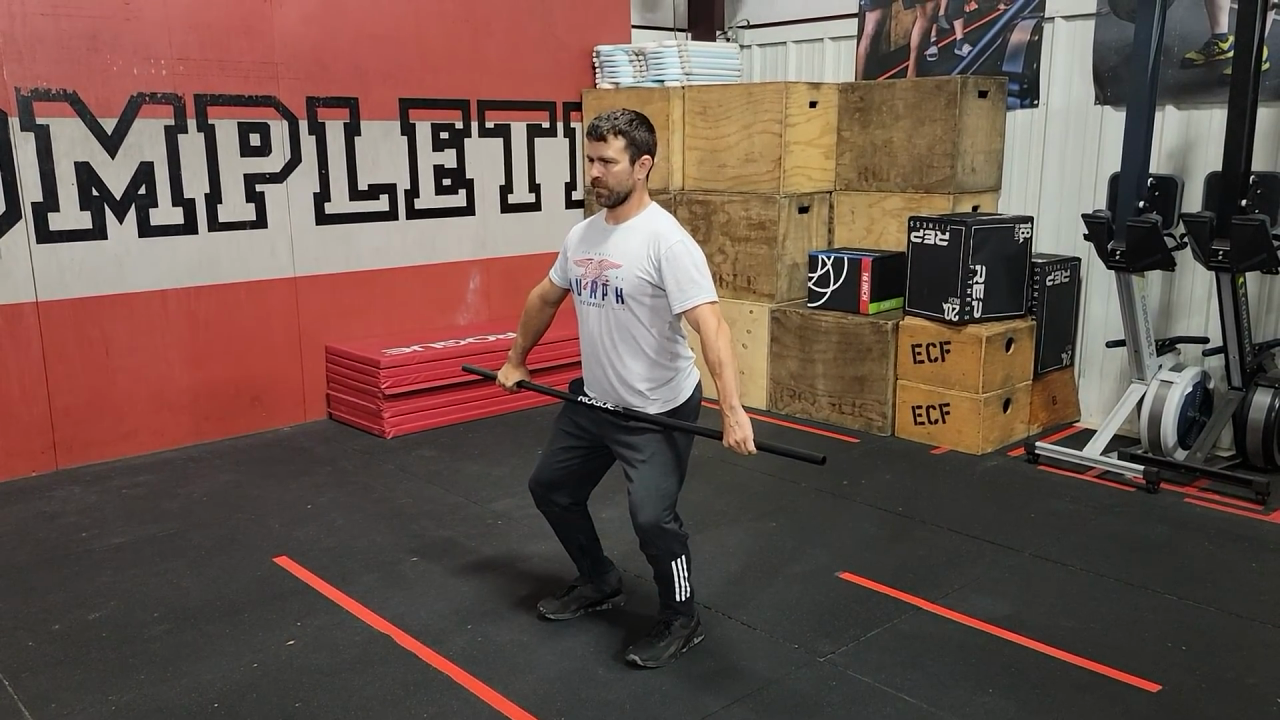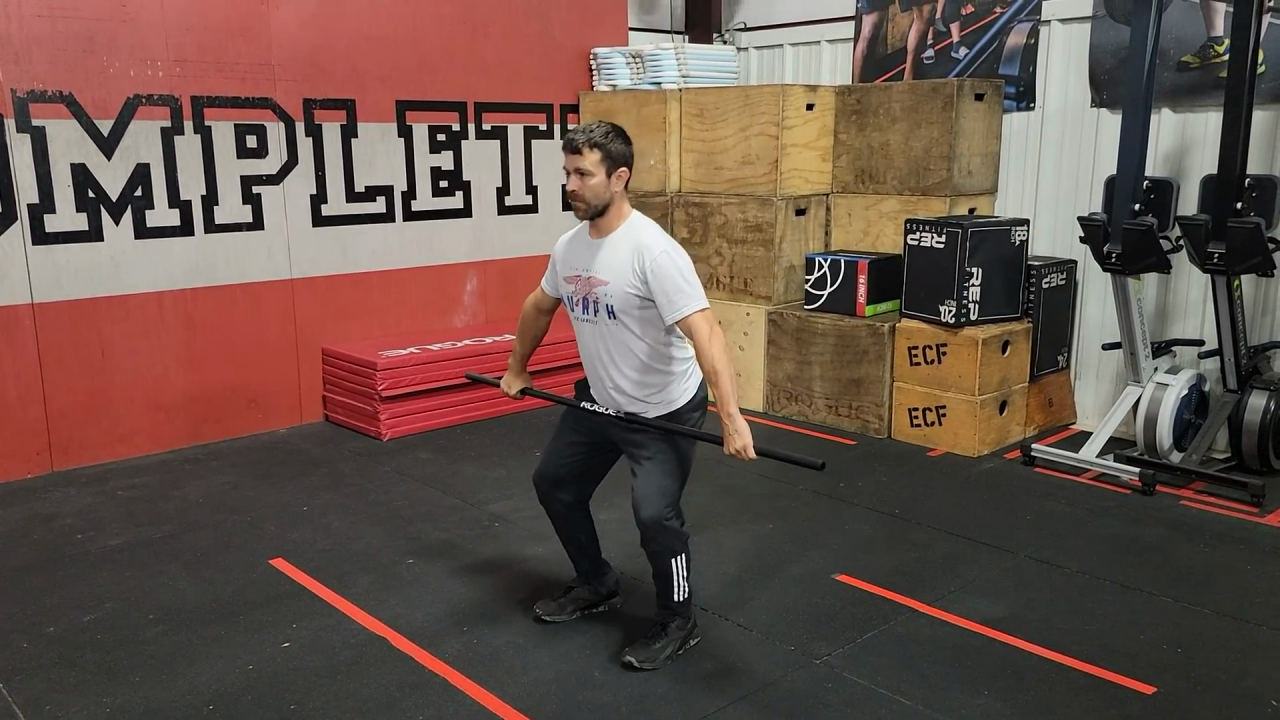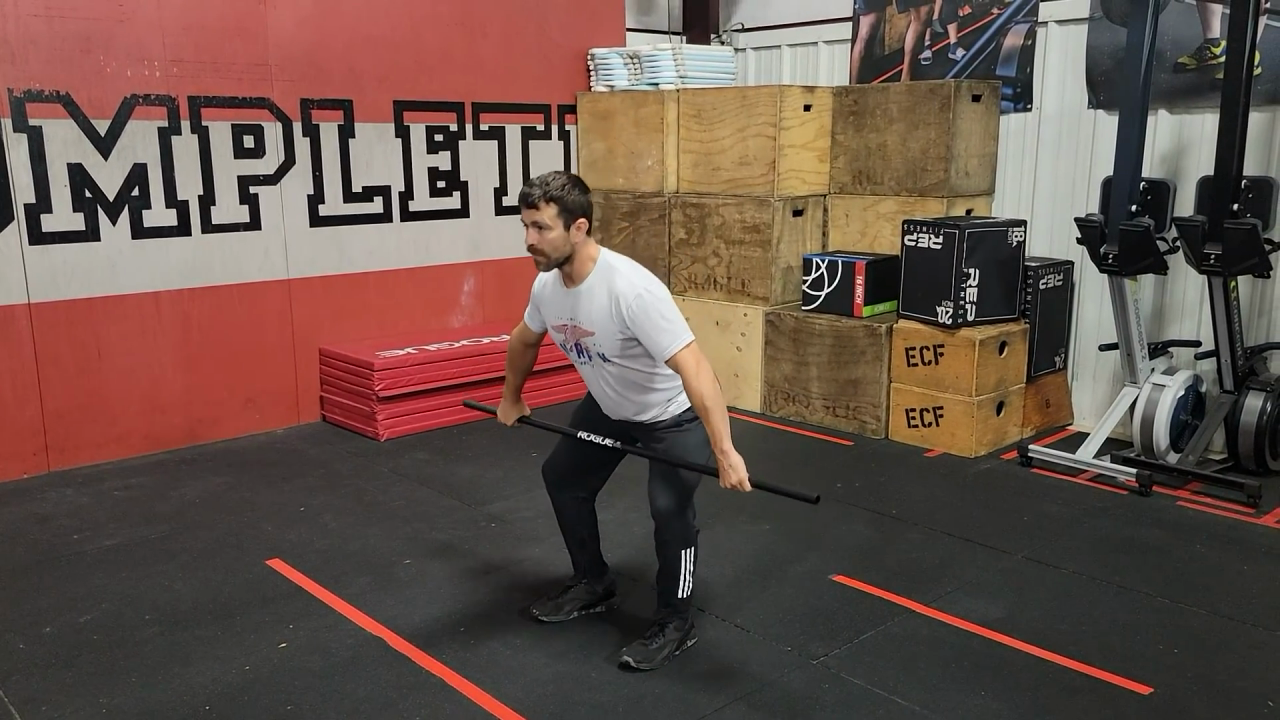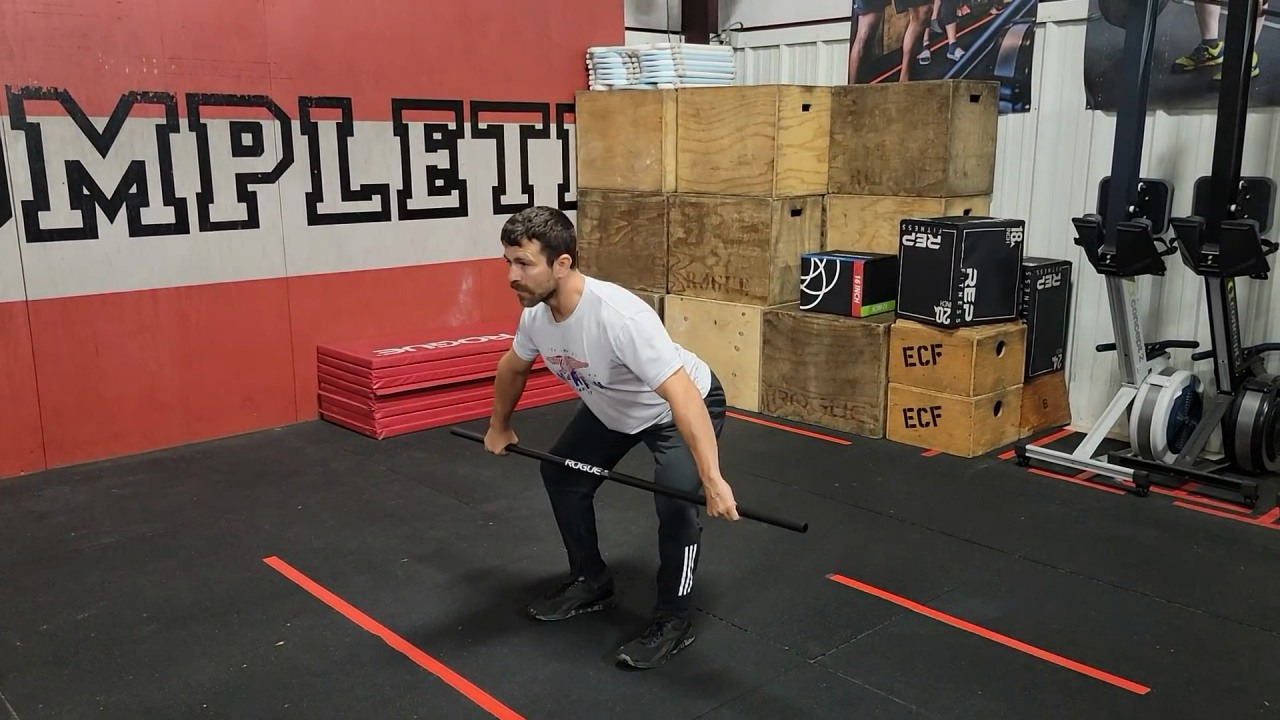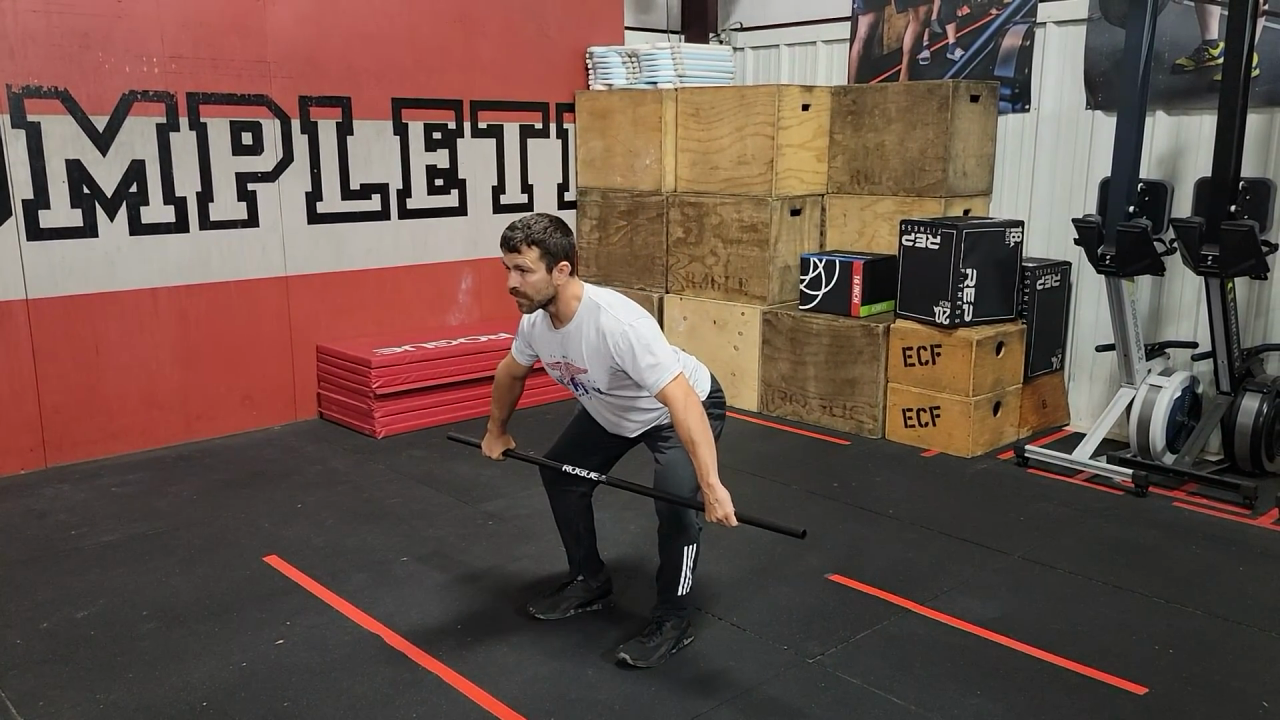
dt=0.4s
person 1, frame 1
left shoulder: (666, 240)
right shoulder: (582, 235)
left elbow: (710, 324)
right elbow: (545, 297)
left wrist: (732, 410)
right wrist: (516, 360)
left hip: (656, 411)
right hip: (593, 400)
left knee: (652, 517)
right knee: (550, 487)
left ankle: (681, 621)
right ankle: (599, 583)
person 1, frame 2
left shoulder: (652, 250)
right shoulder: (569, 245)
left elbow: (705, 332)
right elbow: (539, 306)
left wrist: (730, 417)
right wrist: (516, 368)
left hip: (663, 411)
right hip: (599, 401)
left knee: (655, 513)
right knee: (553, 483)
left ankle: (677, 622)
right ankle: (595, 584)
person 1, frame 3
left shoulder: (630, 288)
right shoulder: (547, 285)
left elbow: (693, 367)
right elbow: (524, 340)
left wrist: (724, 451)
right wrist: (511, 397)
left hip: (674, 410)
right hip: (610, 406)
left knee: (669, 506)
right knee: (562, 478)
left ankle: (675, 623)
right ankle: (592, 583)
person 1, frame 4
left shoulder: (618, 316)
right shoulder: (535, 315)
left elbow: (683, 396)
right elbow: (513, 367)
left wrist: (712, 480)
right wrist: (499, 426)
left hip: (685, 405)
right hip: (612, 408)
left knee: (675, 500)
right knee: (561, 474)
left ankle: (673, 620)
right ankle: (590, 582)
person 1, frame 5
left shoulder: (618, 322)
right shoulder: (534, 321)
left elbow: (682, 401)
right elbow: (511, 373)
left wrist: (711, 485)
right wrist: (496, 431)
left hip: (685, 407)
right hip: (612, 409)
left knee: (676, 498)
right knee: (560, 473)
left ankle: (672, 619)
right ankle: (589, 581)
